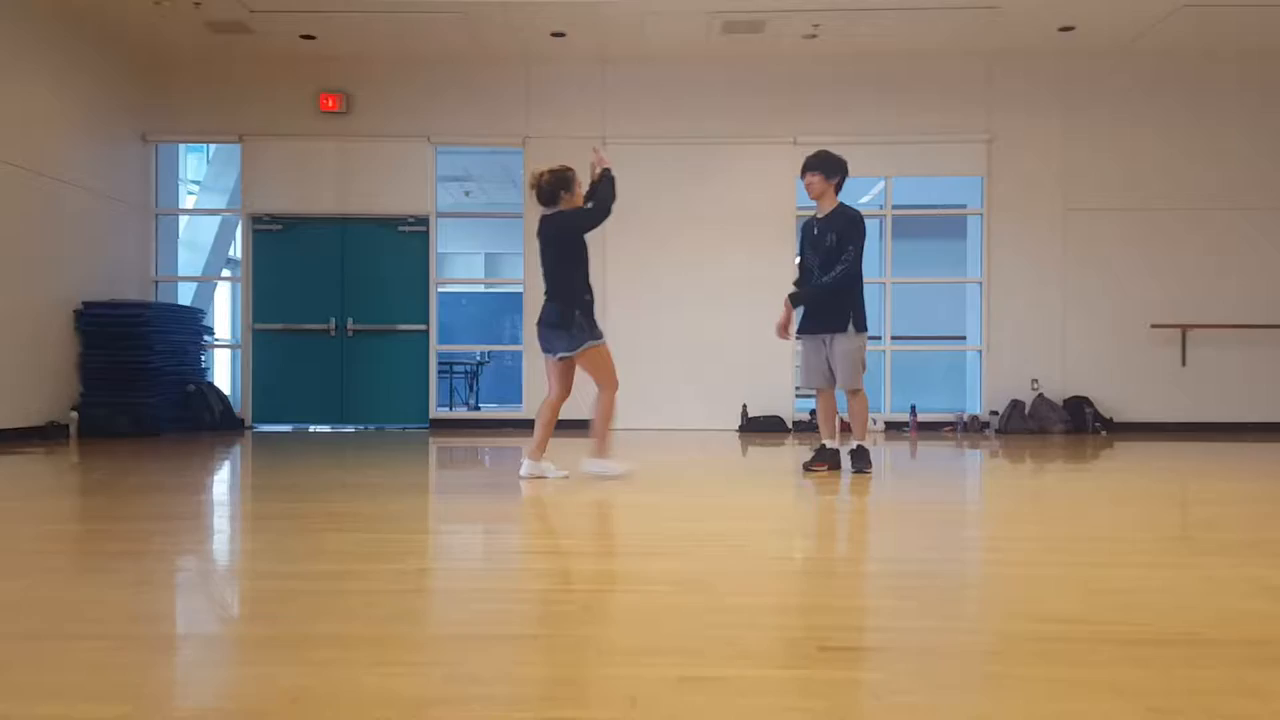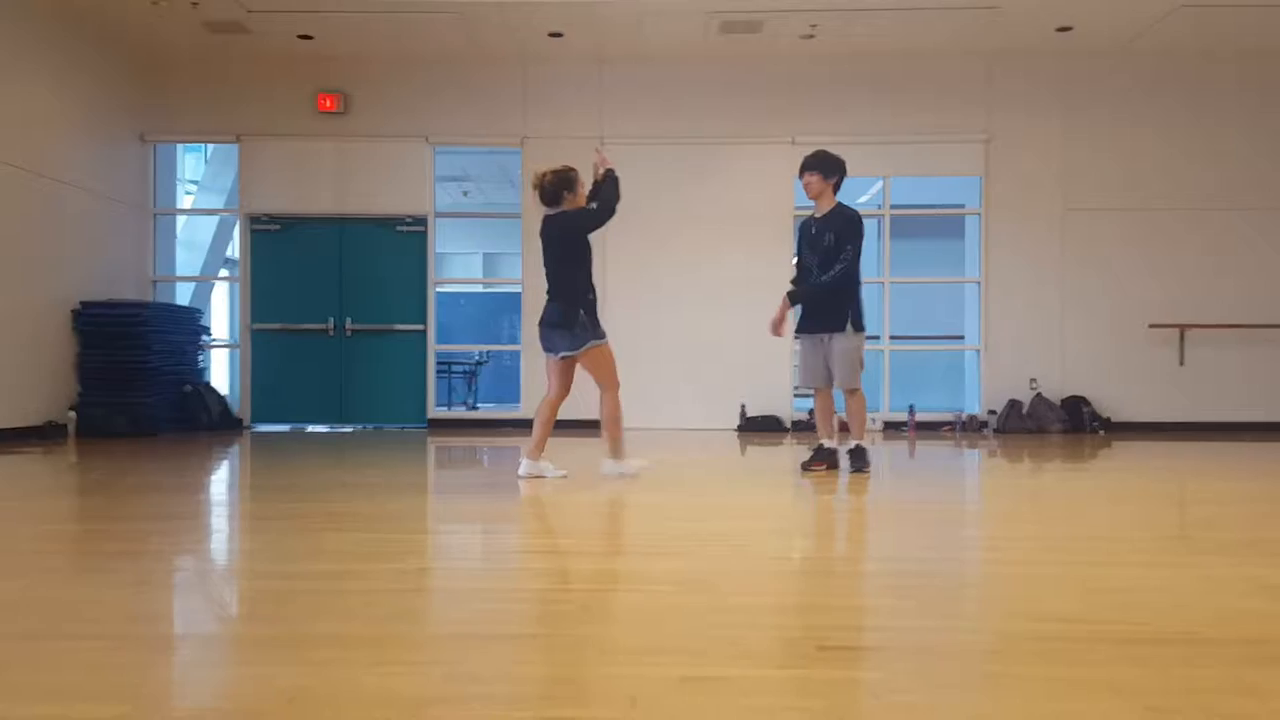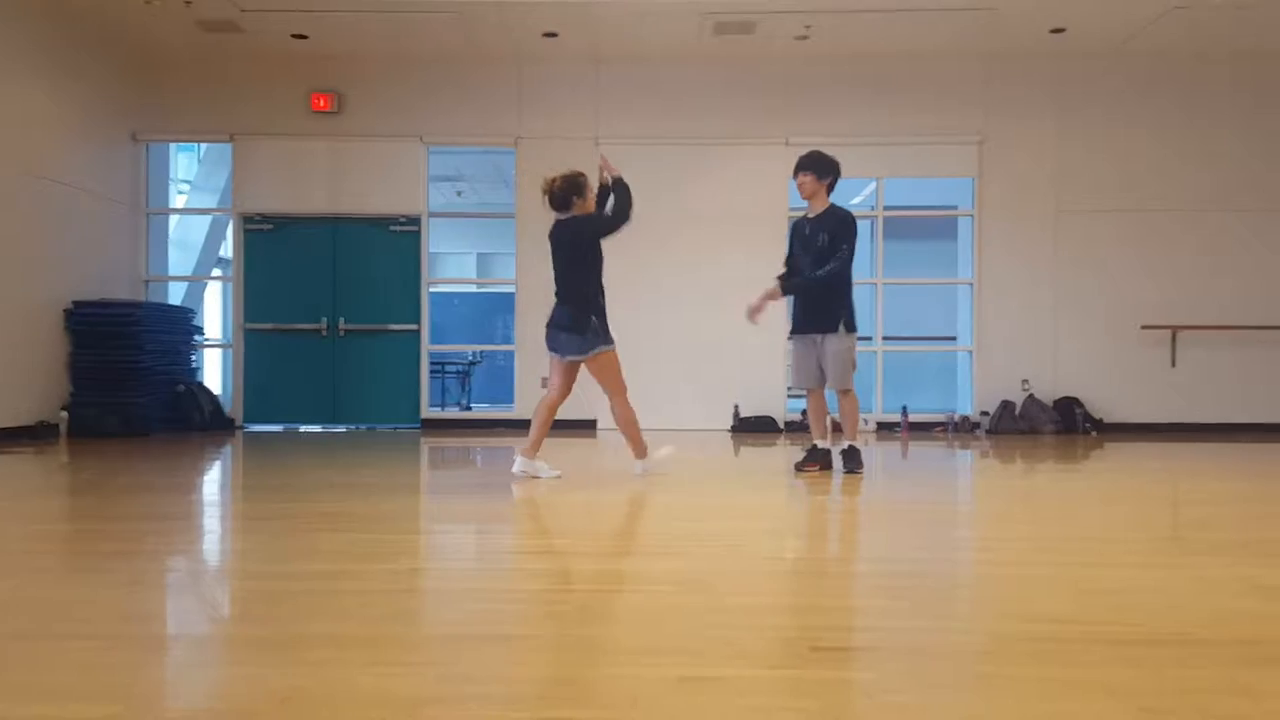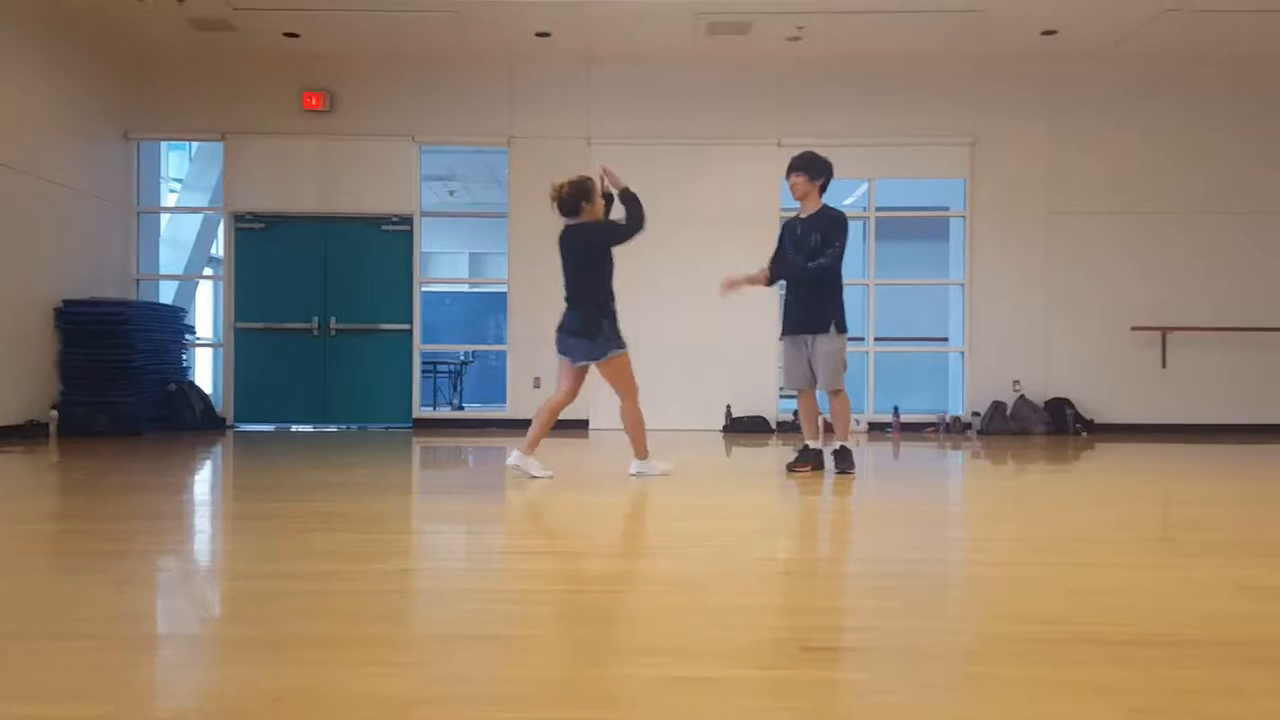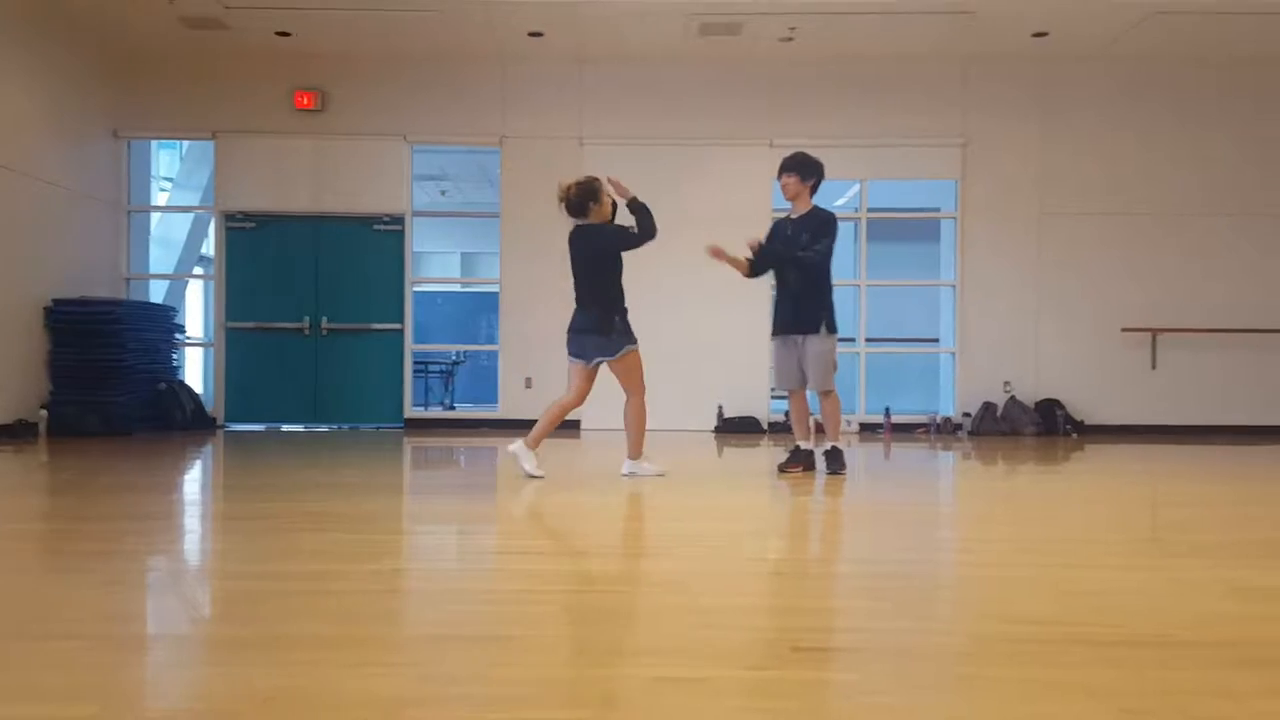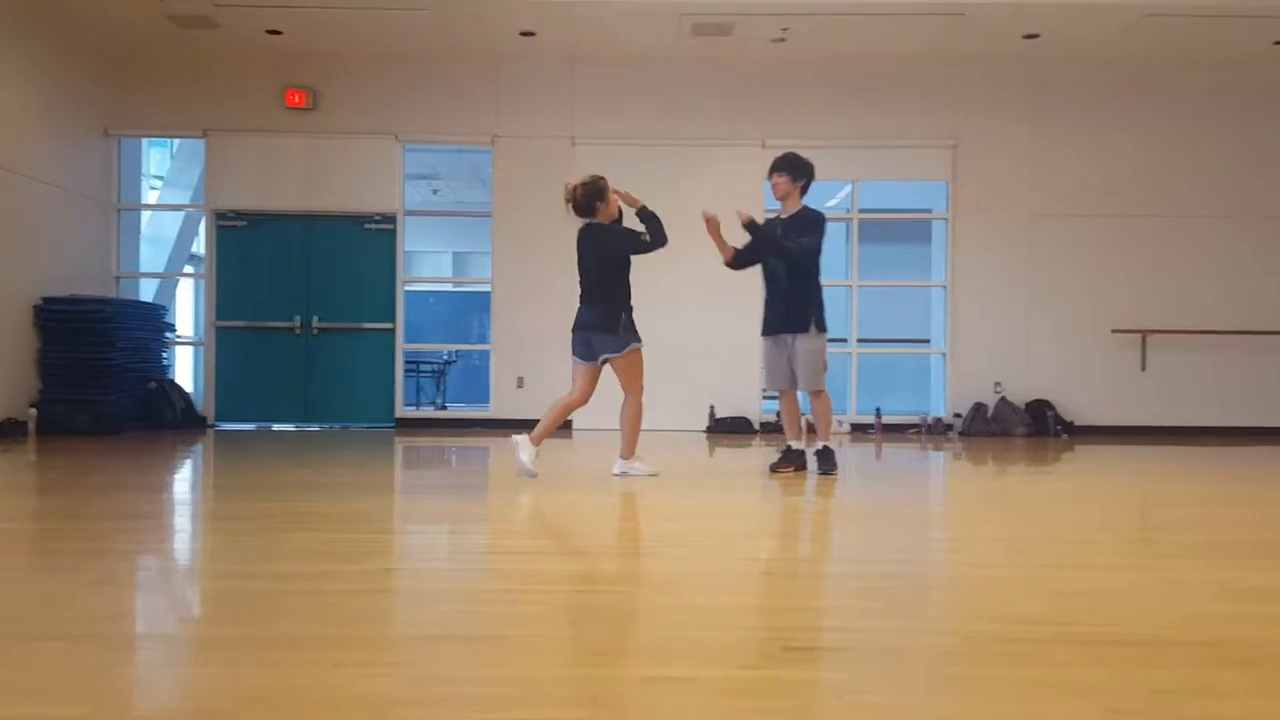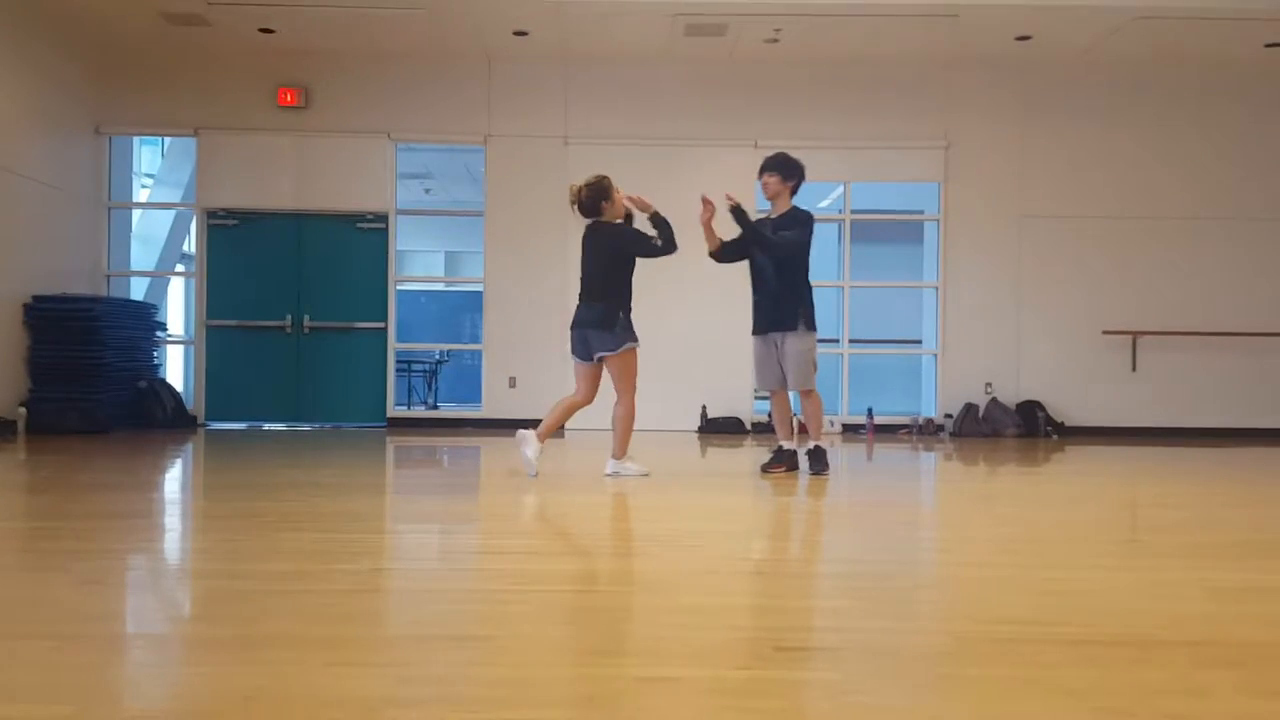
dt=0.1s
person 1, frame 1
left shoulder: (851, 219)
right shoulder: (808, 227)
left elbow: (846, 271)
left wrist: (798, 299)
right wrist: (788, 311)
left hip: (845, 318)
right hip: (813, 320)
left knee: (852, 386)
right knee: (821, 387)
left ankle: (860, 448)
right ankle: (829, 449)
person 1, frame 2
left shoulder: (849, 219)
right shoulder: (806, 226)
left elbow: (844, 271)
left wrist: (796, 297)
right wrist: (784, 307)
left hip: (843, 318)
right hip: (811, 319)
left knee: (850, 386)
right knee: (819, 387)
left ankle: (858, 448)
right ankle: (826, 448)
person 1, frame 3
left shoulder: (843, 220)
right shoulder: (798, 227)
left elbow: (837, 270)
left wrist: (788, 287)
right wrist: (765, 298)
left hip: (835, 318)
right hip: (803, 319)
left knee: (843, 386)
right knee: (811, 387)
left ankle: (851, 448)
right ankle: (820, 449)
person 1, frame 4
left shoulder: (834, 220)
right shoulder: (790, 227)
left elbow: (828, 266)
right elbow: (775, 270)
left wrist: (782, 271)
right wrist: (746, 280)
left hip: (826, 319)
right hip: (795, 319)
left knee: (834, 386)
right knee: (803, 388)
left ankle: (842, 448)
right ankle: (812, 449)
person 1, frame 5
left shoulder: (824, 221)
right shoulder: (780, 227)
left elbow: (815, 262)
right elbow: (756, 267)
left wrist: (771, 251)
right wrist: (729, 258)
left hip: (816, 318)
right hip: (785, 319)
left knee: (824, 387)
right knee: (793, 388)
left ankle: (833, 449)
right ankle: (803, 449)
person 1, frame 6
left shoulder: (813, 220)
right shoulder: (770, 227)
left elbow: (798, 255)
right elbow: (739, 261)
left wrist: (753, 230)
right wrist: (717, 238)
left hip: (806, 318)
right hip: (775, 319)
left knee: (815, 387)
right knee: (784, 388)
left ankle: (825, 449)
right ankle: (795, 450)
person 1, frame 7
left shoulder: (802, 220)
right shoulder: (758, 228)
left elbow: (779, 249)
right elbow: (723, 253)
left wrist: (739, 216)
right wrist: (706, 224)
left hip: (796, 317)
right hip: (765, 318)
left knee: (805, 386)
right knee: (775, 388)
left ankle: (816, 449)
right ankle: (786, 450)
person 2, frame 1
left shoulder: (550, 225)
right shoulder: (564, 224)
left elbow: (588, 209)
right elbow: (603, 206)
left wrist: (597, 178)
right wrist: (605, 171)
left hip: (552, 319)
right hip: (573, 319)
left knee: (558, 393)
right knee: (608, 385)
left ankle: (534, 460)
right ankle: (598, 457)
person 2, frame 2
left shoulder: (553, 225)
right shoulder: (568, 224)
left elbow: (592, 209)
right elbow: (607, 207)
left wrist: (600, 179)
right wrist: (608, 172)
left hip: (555, 319)
right hip: (576, 319)
left knee: (556, 392)
right knee: (610, 387)
left ankle: (532, 459)
right ankle: (616, 459)
person 2, frame 3
left shoulder: (561, 230)
right shoulder: (579, 230)
left elbow: (598, 220)
right elbow: (622, 215)
left wrist: (605, 184)
right wrist: (616, 179)
left hip: (562, 322)
right hip: (586, 324)
left knee: (556, 393)
right knee: (617, 393)
left ankle: (527, 458)
right ankle: (641, 456)
person 2, frame 4
left shoulder: (571, 235)
right shoulder: (590, 236)
right elbow: (635, 223)
left wrist: (608, 193)
right wrist: (622, 190)
left hip: (572, 326)
right hip: (598, 329)
left knee: (563, 396)
right knee: (629, 394)
left ankle: (523, 453)
right ankle: (642, 460)
person 2, frame 5
left shoulder: (580, 236)
right shoulder: (602, 236)
right elbow: (648, 231)
left wrist: (617, 202)
right wrist: (631, 198)
left hip: (582, 325)
right hip: (608, 326)
left knee: (573, 396)
right knee: (635, 393)
left ankle: (526, 447)
right ankle: (636, 460)
person 2, frame 6
left shoulder: (589, 235)
right shoulder: (611, 237)
right elbow: (658, 239)
left wrist: (623, 209)
right wrist: (639, 207)
left hip: (586, 323)
right hip: (613, 323)
left knee: (578, 395)
right knee: (633, 393)
left ankle: (529, 441)
right ankle: (627, 460)
person 2, frame 7
left shoulder: (595, 233)
right shoulder: (617, 235)
right elbow: (665, 246)
left wrist: (630, 213)
right wrist: (652, 214)
left hip: (584, 321)
right hip: (610, 322)
left knee: (584, 394)
right knee: (626, 392)
left ankle: (535, 436)
right ankle: (619, 460)
